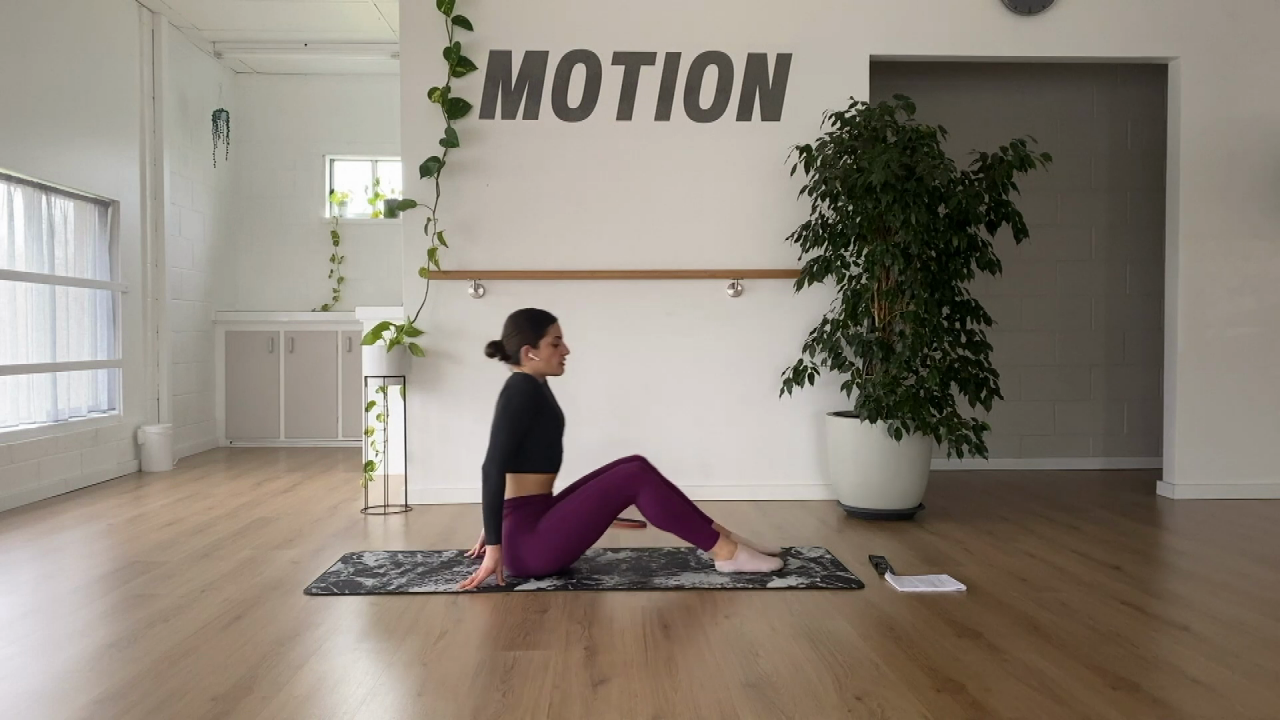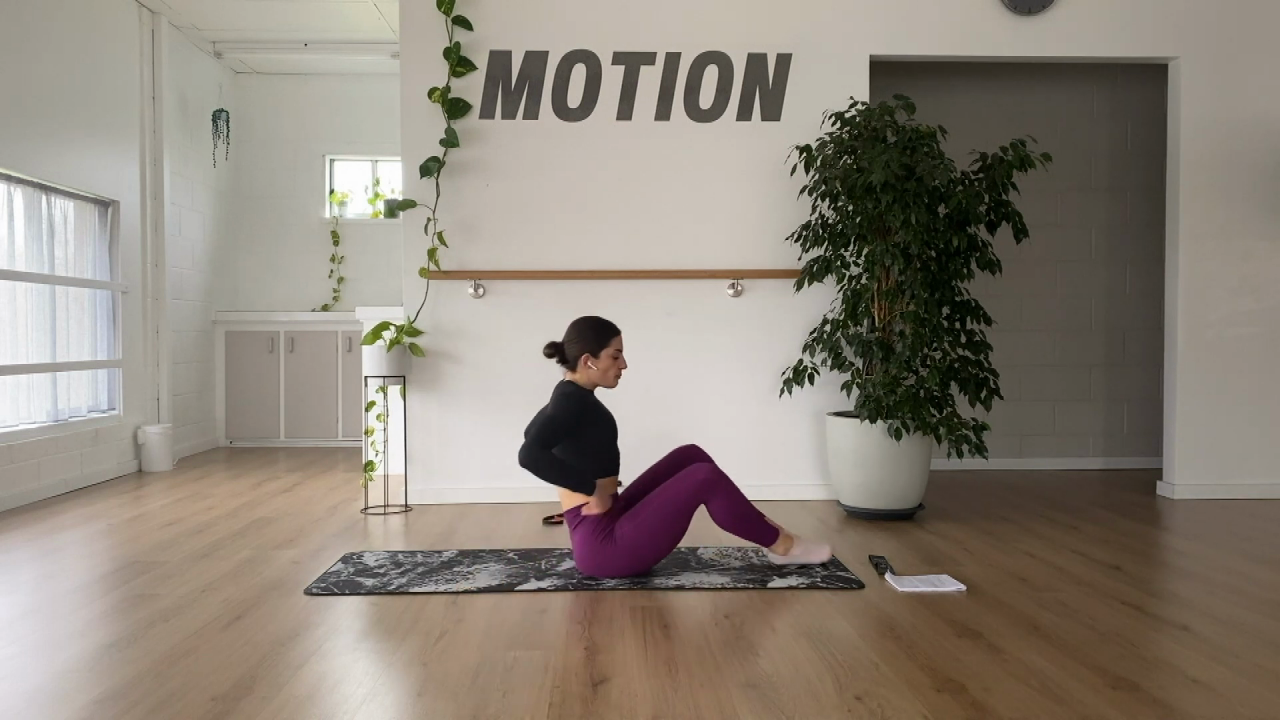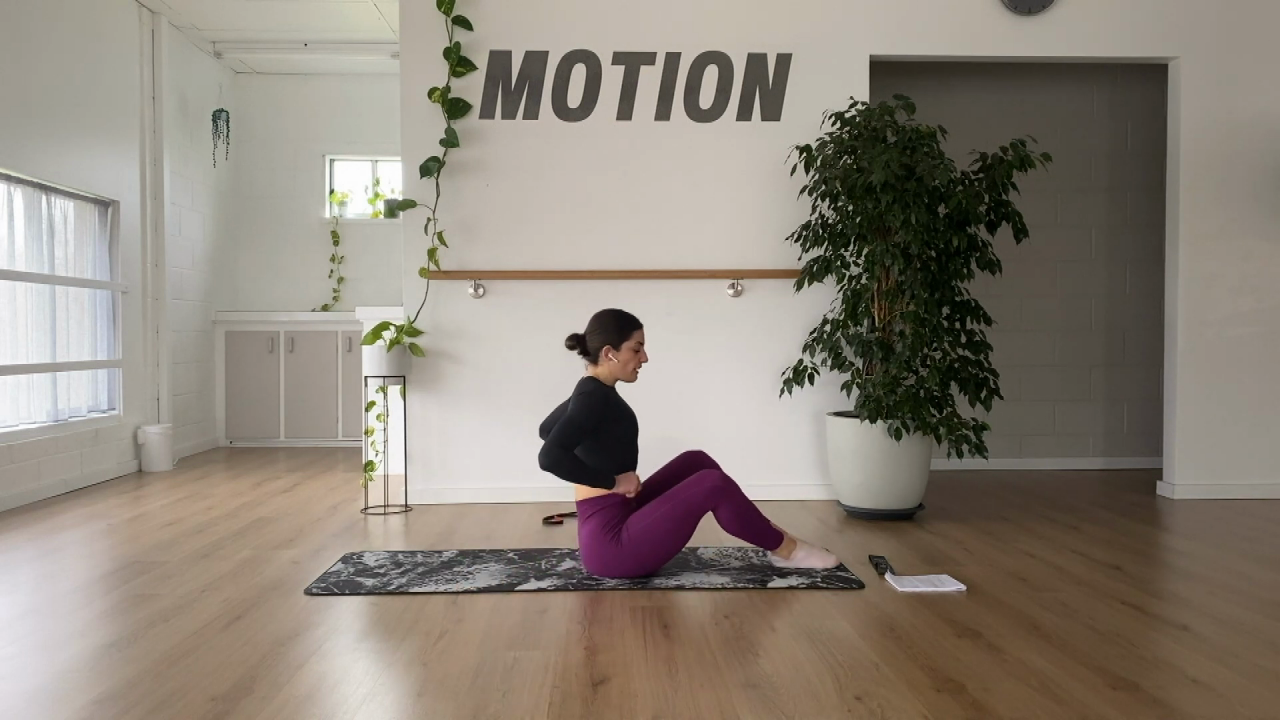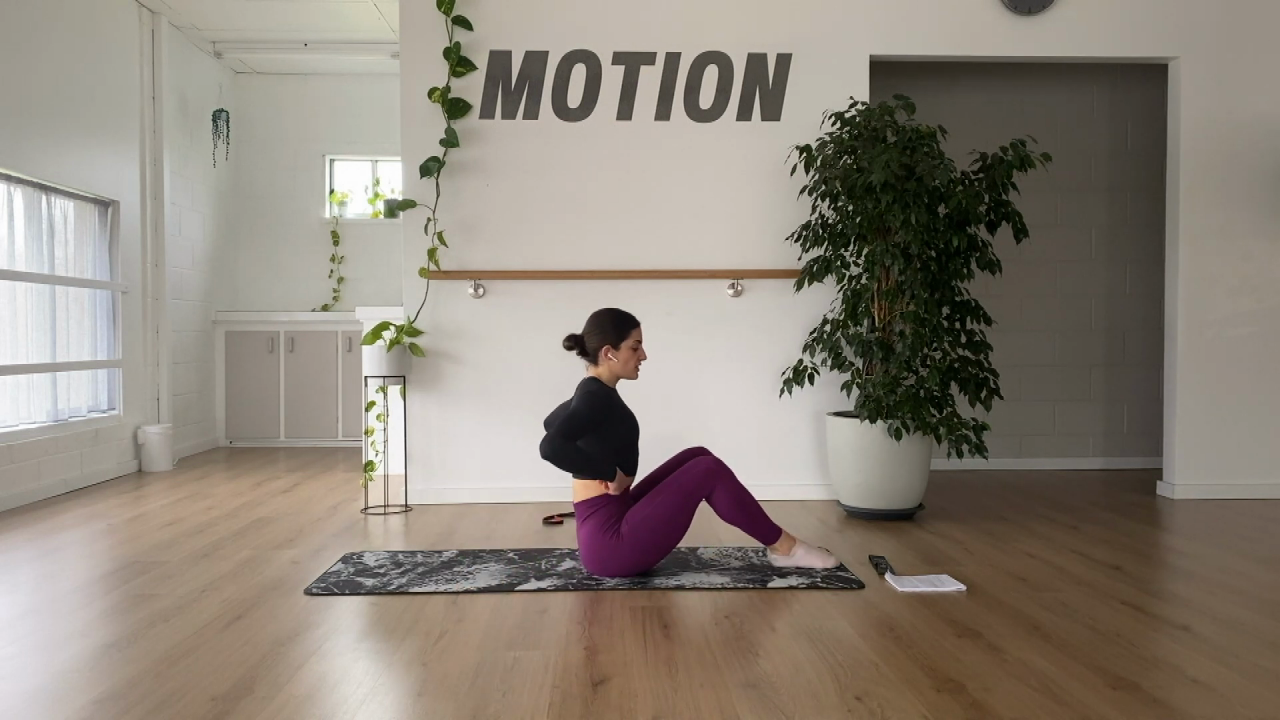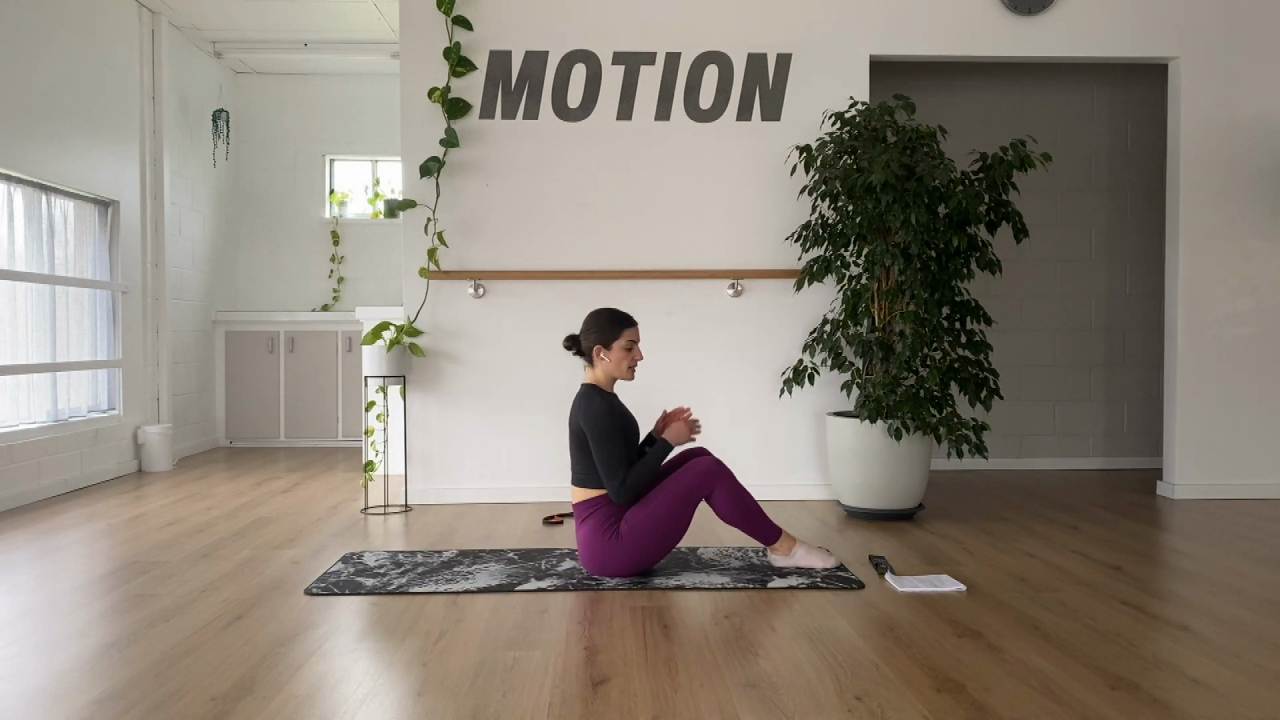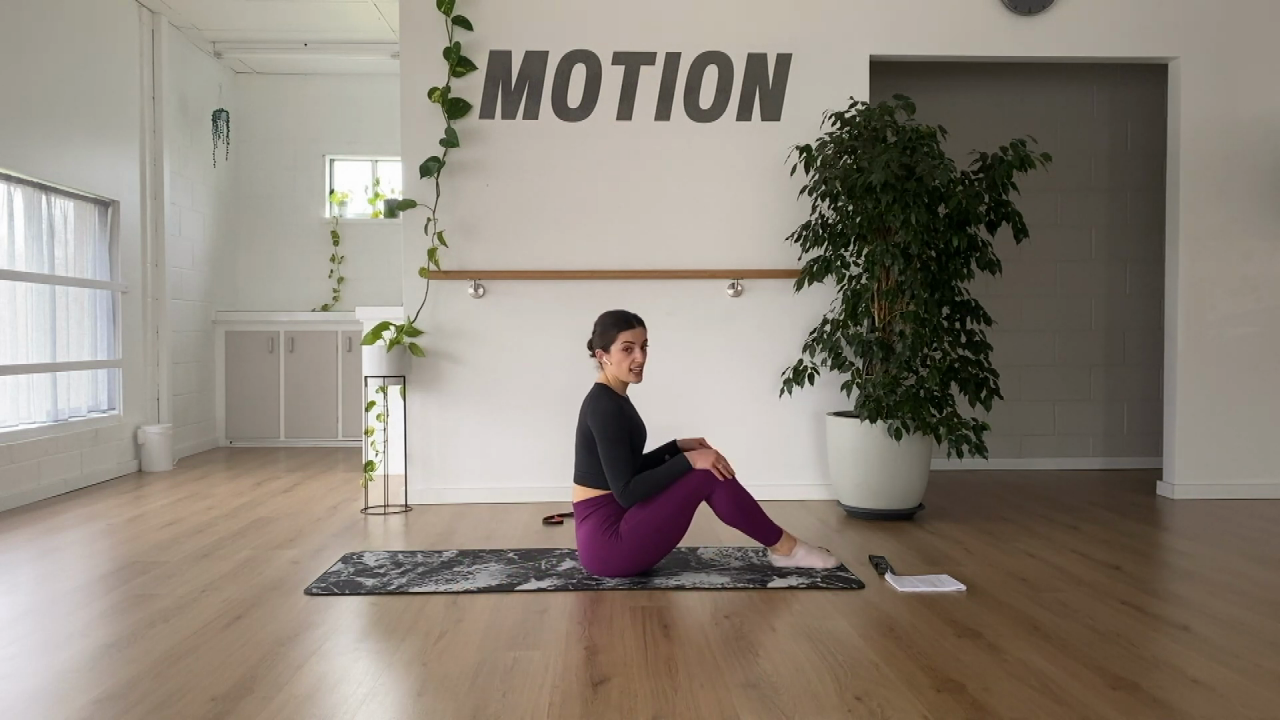
dt=0.7s
person 1, frame 1
left shoulder: (533, 388)
right shoulder: (521, 391)
left elbow: (504, 466)
right elbow: (495, 465)
left wrist: (494, 529)
right wrist: (495, 545)
left hip: (538, 527)
right hip: (531, 544)
left knee: (634, 467)
right knee: (634, 477)
left ankle: (721, 538)
right ankle: (724, 551)
person 1, frame 2
left shoulder: (574, 396)
right shoulder: (572, 400)
left elbow: (533, 434)
right elbow: (529, 453)
left wrist: (582, 488)
right wrist: (591, 489)
left hip: (611, 526)
right hip: (605, 546)
left knee: (690, 455)
right knee: (705, 477)
left ankle: (770, 532)
right ankle: (781, 545)
person 1, frame 3
left shoulder: (592, 391)
right shoulder: (594, 397)
left elbow: (547, 430)
right elbow: (550, 457)
right wrist: (613, 479)
left hip: (618, 521)
right hip: (610, 544)
left knee: (695, 462)
right knee: (713, 484)
left ankle: (770, 534)
right ankle: (784, 549)
person 1, frame 4
left shoulder: (594, 391)
right shoulder: (596, 397)
left elbow: (551, 423)
right elbow: (551, 447)
right wrist: (609, 472)
left hip: (612, 524)
right hip: (610, 543)
left knee: (697, 457)
right knee: (708, 470)
left ankle: (774, 537)
right ankle: (783, 546)
person 1, frame 5
left shoulder: (598, 399)
right shoulder: (597, 406)
right elbow: (621, 490)
left wrist: (658, 435)
right wrist: (667, 440)
left hip: (612, 525)
right hip: (609, 544)
left knee: (699, 458)
right knee: (708, 471)
left ankle: (776, 540)
right ankle: (783, 547)
person 1, frame 6
left shoulder: (613, 399)
right shoulder: (606, 406)
right elbow: (626, 492)
left wrist: (678, 448)
right wrist: (687, 460)
left hip: (612, 528)
right hip: (608, 543)
left knee: (704, 466)
right knee: (708, 475)
left ankle: (779, 543)
right ankle: (784, 547)
